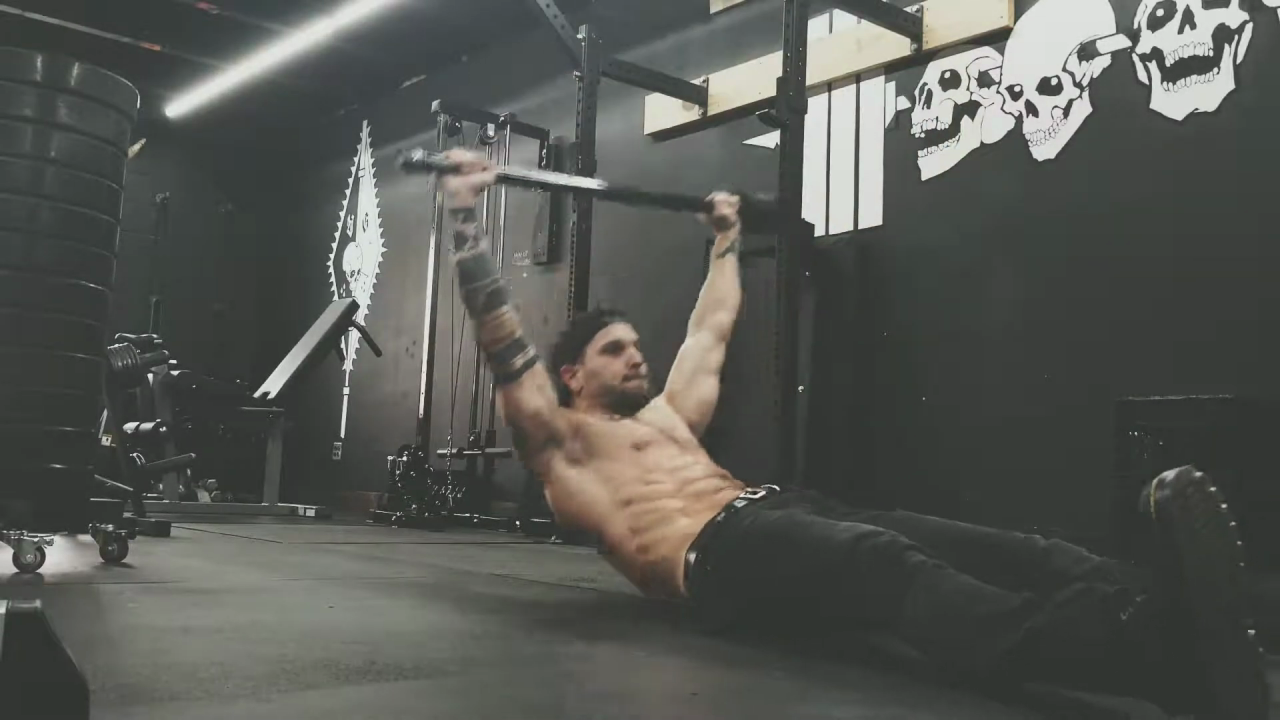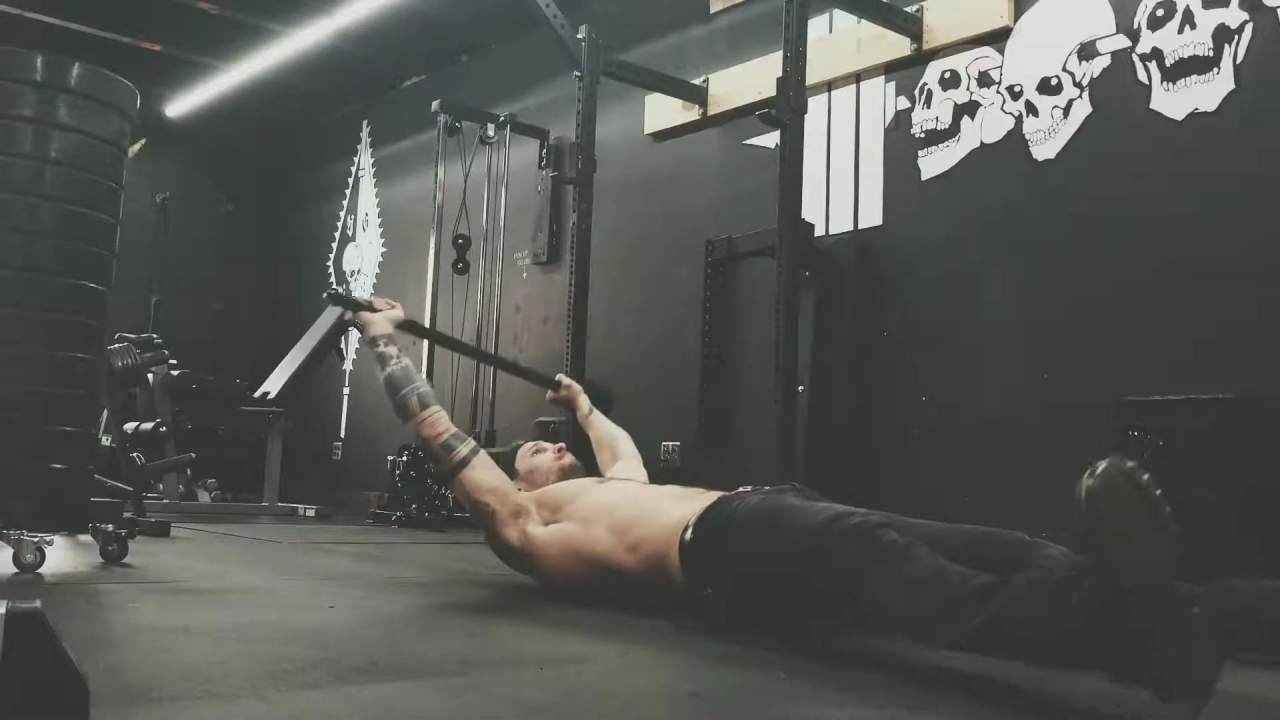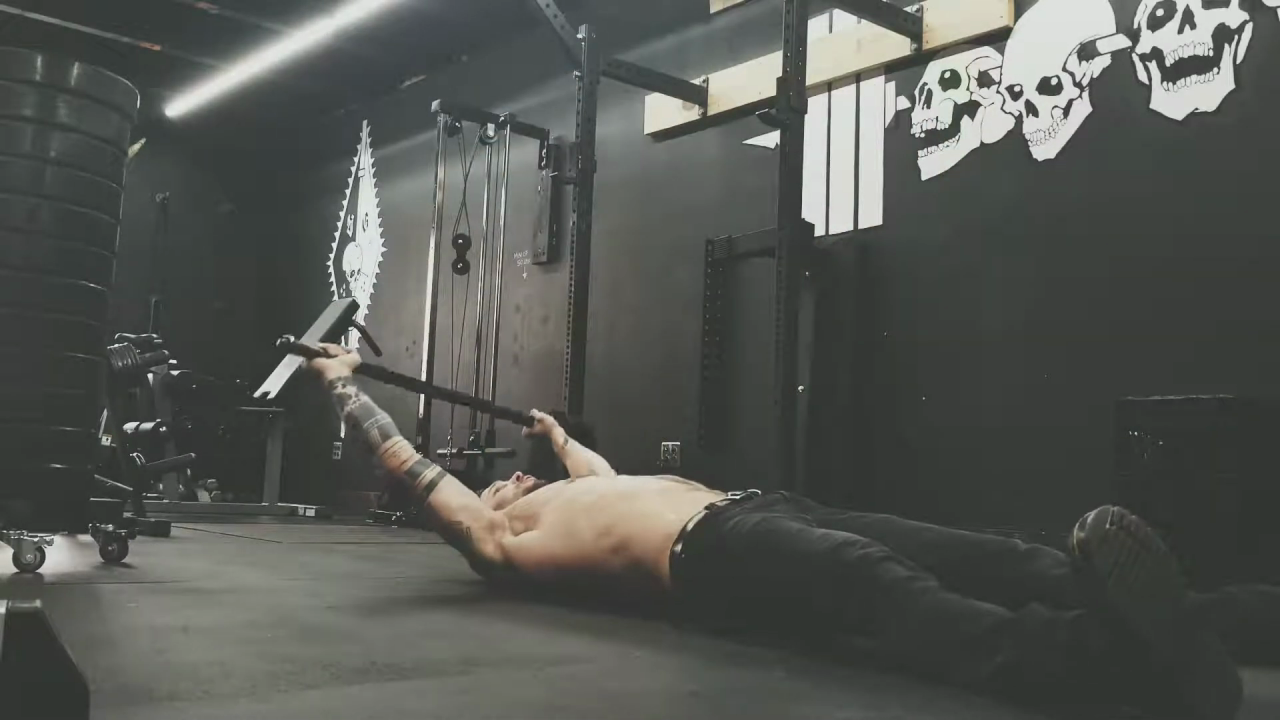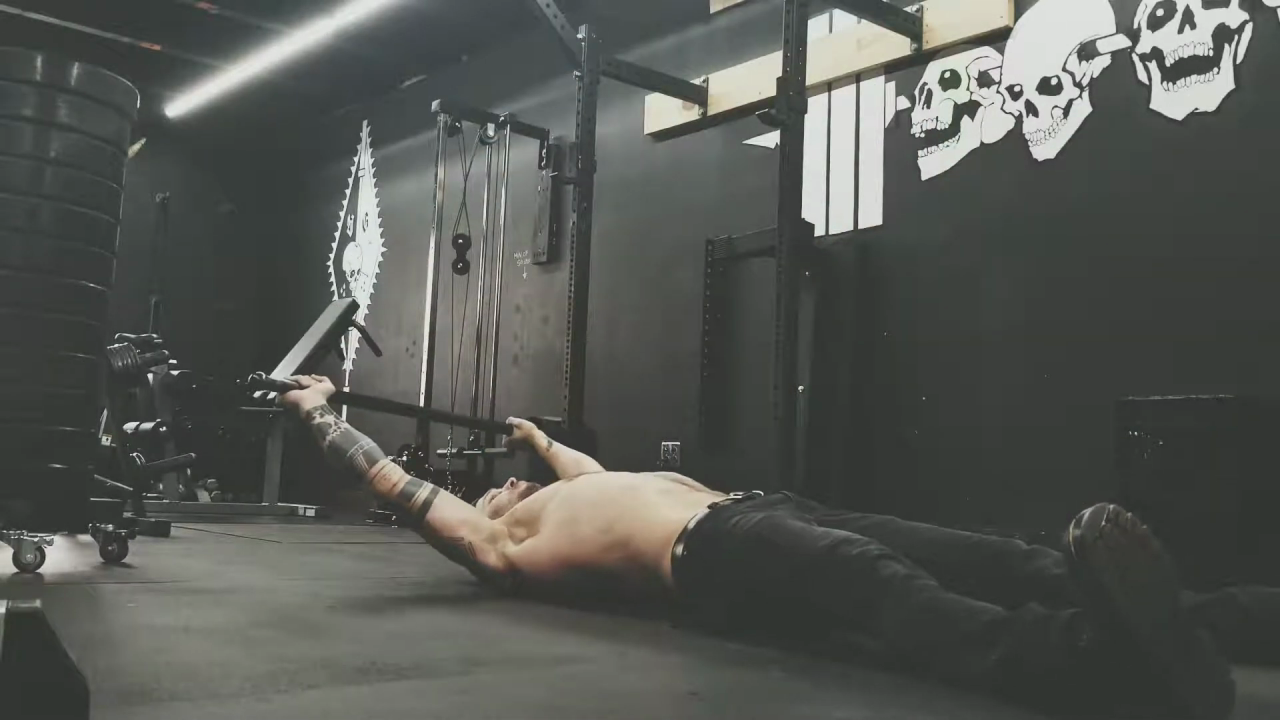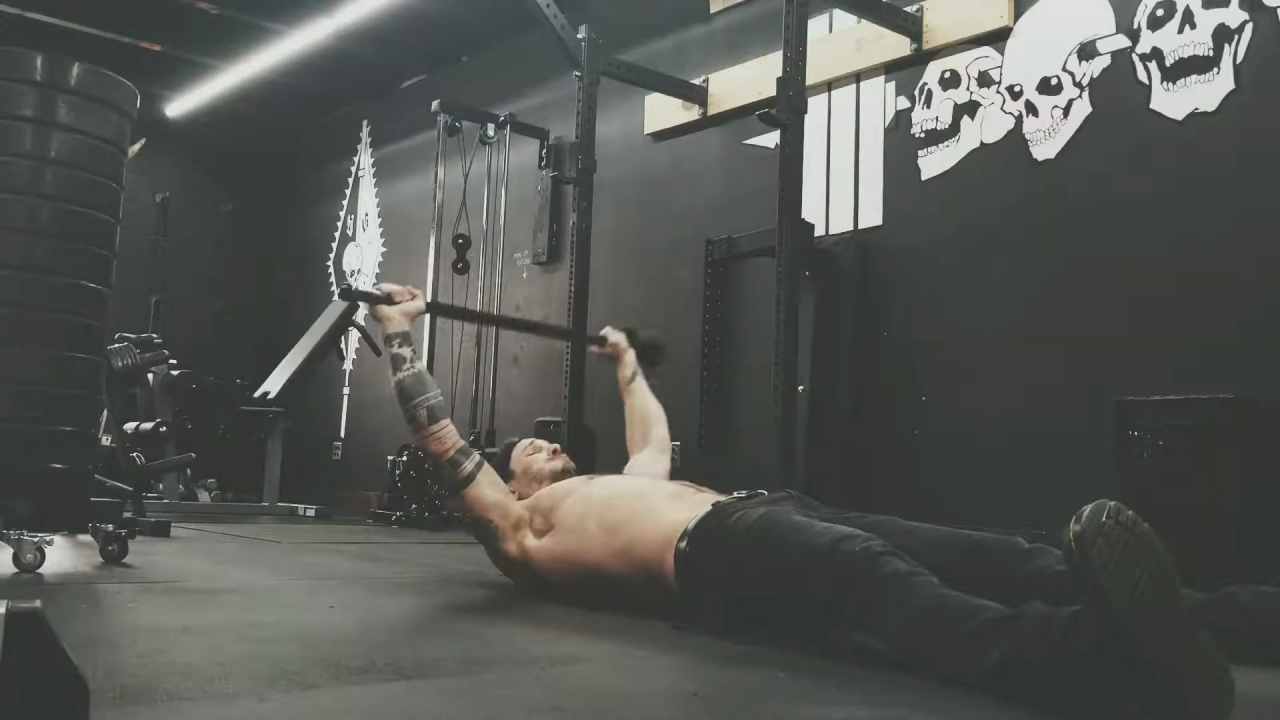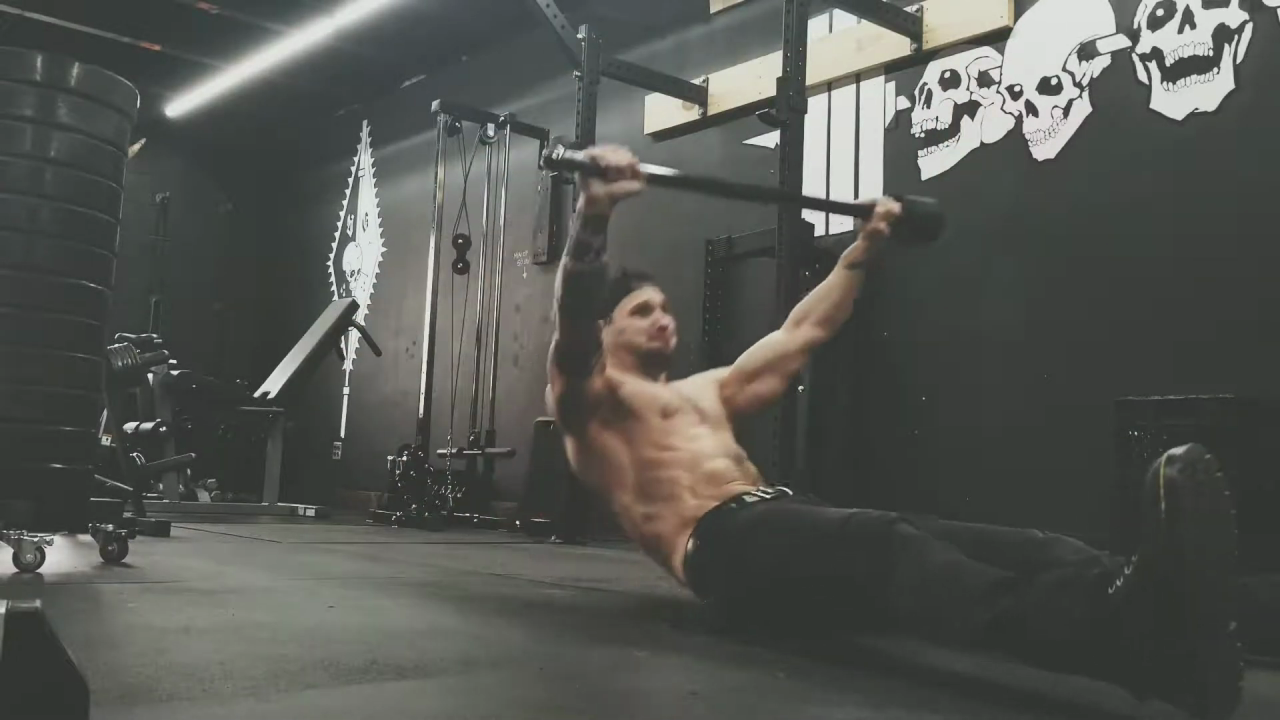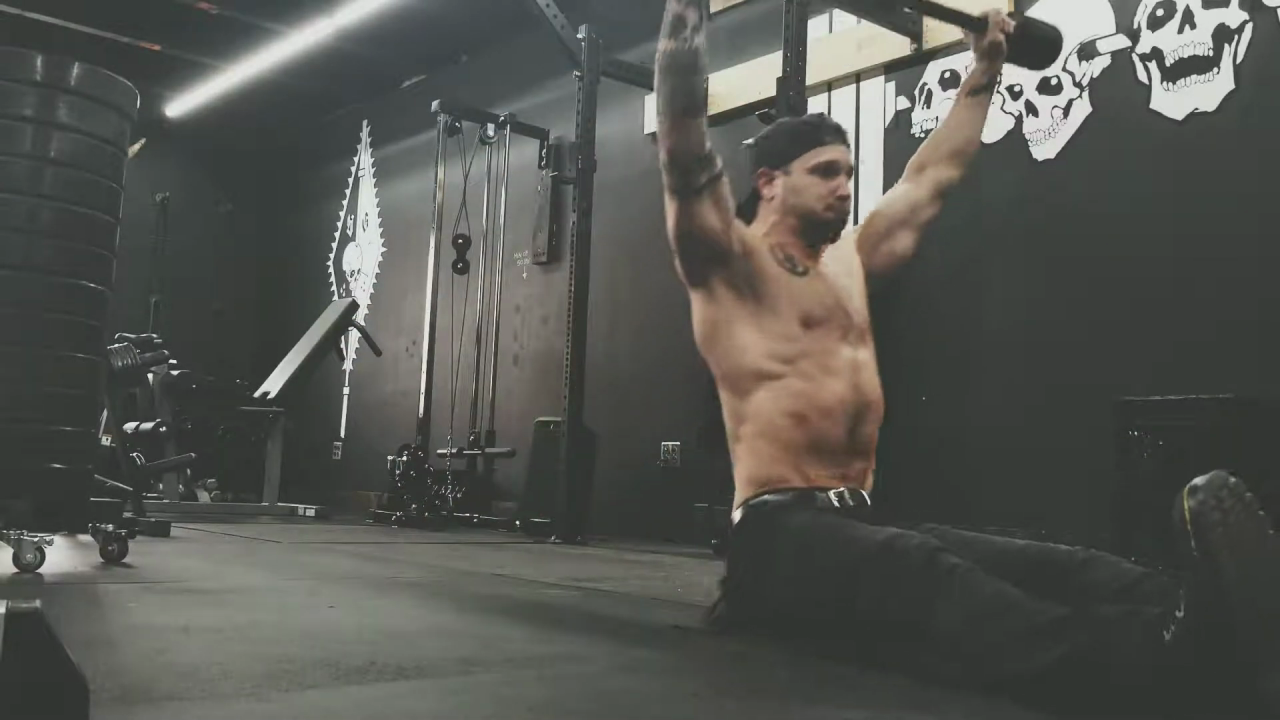
dt=0.4s
person 1, frame 1
left shoulder: (664, 415)
right shoulder: (561, 441)
left elbow: (710, 331)
right elbow: (503, 345)
left wrist: (727, 239)
right wrist: (465, 207)
left hip: (778, 511)
right hip: (717, 555)
left knee: (980, 550)
right knee: (885, 566)
left ankle: (1166, 620)
right ankle: (1136, 636)
person 1, frame 2
left shoulder: (607, 498)
right shoulder: (526, 525)
left elbow: (627, 452)
right elbow: (447, 442)
left wrist: (583, 406)
right wrist: (387, 341)
left hip: (762, 510)
right hip: (717, 544)
left knee: (995, 550)
right knee: (882, 557)
right ankle: (1107, 618)
person 1, frame 3
left shoulder: (575, 497)
right shoulder: (505, 537)
right elbow: (415, 470)
left wrist: (556, 434)
right wrist: (344, 388)
left hip: (754, 509)
right hip: (710, 552)
left knee: (982, 557)
right knee: (887, 593)
left ankle: (1161, 619)
person 1, frame 4
left shoulder: (558, 498)
right shoulder: (505, 544)
right elbow: (407, 489)
left wrist: (538, 439)
right wrist: (324, 417)
left hip: (755, 510)
right hip: (712, 550)
left knee: (984, 559)
right knee: (889, 592)
left ankle: (1173, 620)
person 1, frame 5
left shoulder: (612, 490)
right shoulder: (523, 533)
left elbow: (655, 445)
right elbow: (449, 452)
left wrist: (626, 365)
right wrist: (401, 340)
left hip: (763, 510)
right hip: (717, 548)
left knee: (980, 557)
right knee: (887, 586)
left ankle: (1165, 617)
right ankle: (1094, 646)
person 1, frame 6
left shoulder: (706, 393)
right shoulder: (591, 404)
left elbow: (807, 331)
right elbow: (575, 332)
left wrist: (864, 245)
right wrist: (594, 206)
left hip: (786, 519)
right hip: (730, 548)
left knee: (1010, 545)
right knee: (887, 544)
left ankle: (1171, 618)
right ankle: (1118, 625)
person 1, frame 7
left shoulder: (845, 259)
right shoulder: (727, 261)
left elbow: (933, 176)
right elbow: (683, 147)
left wrist: (984, 69)
left hip: (855, 526)
right hip: (780, 542)
left knee: (1064, 569)
right knee: (928, 575)
right ankle: (1165, 654)
